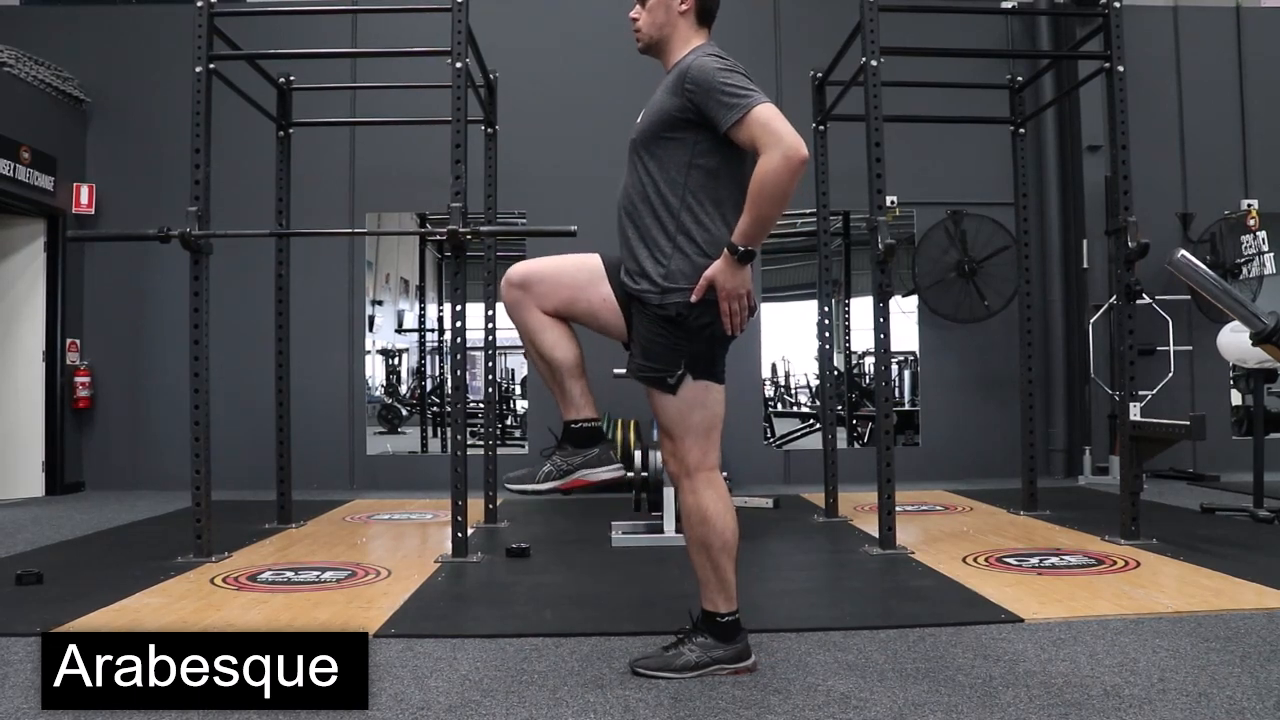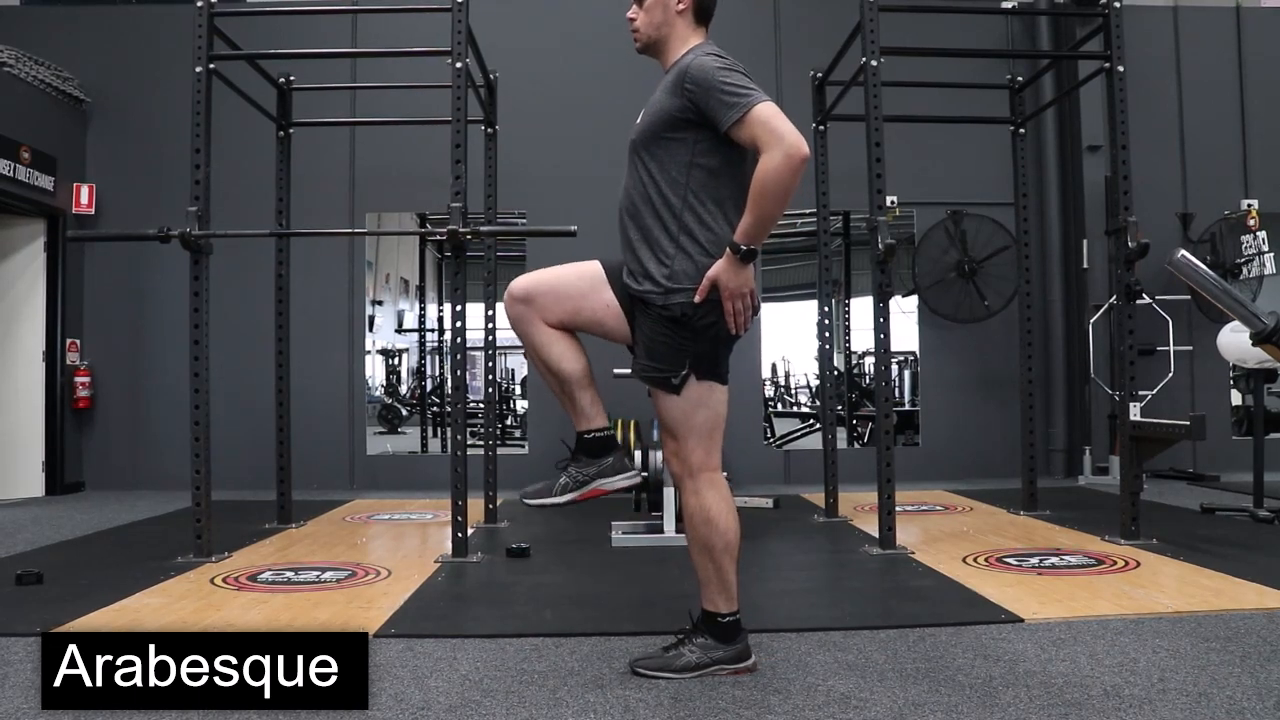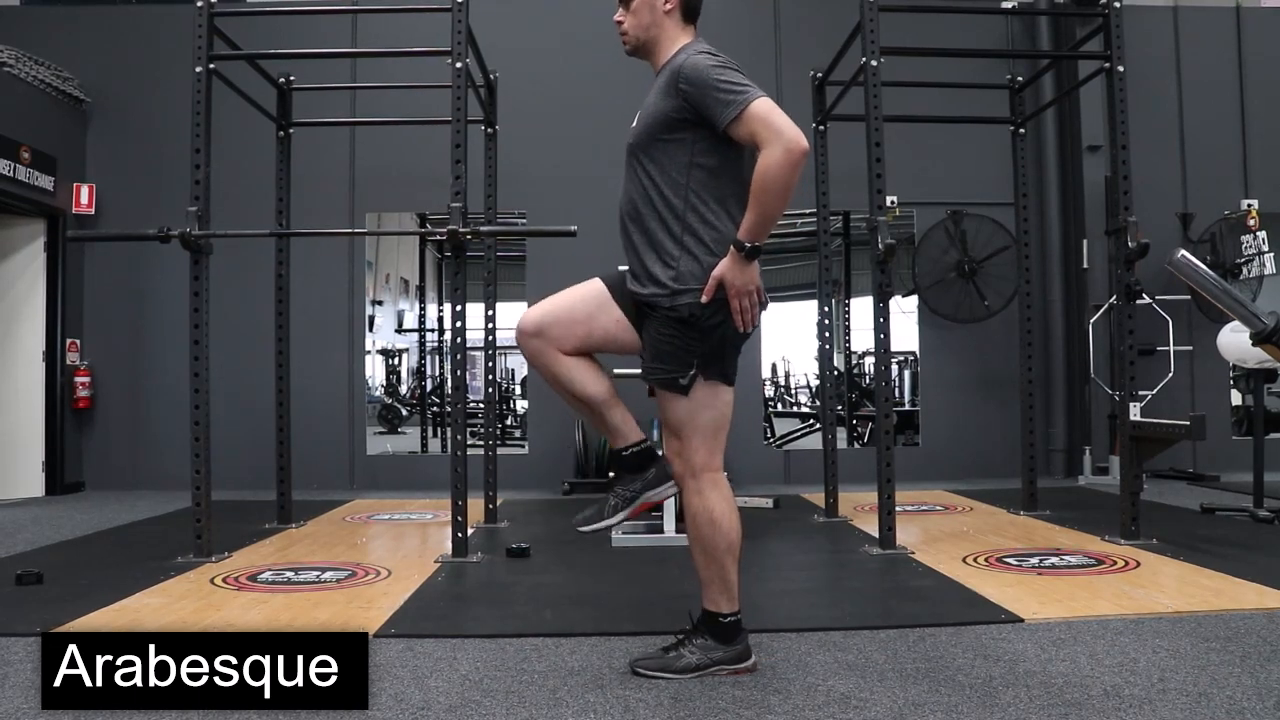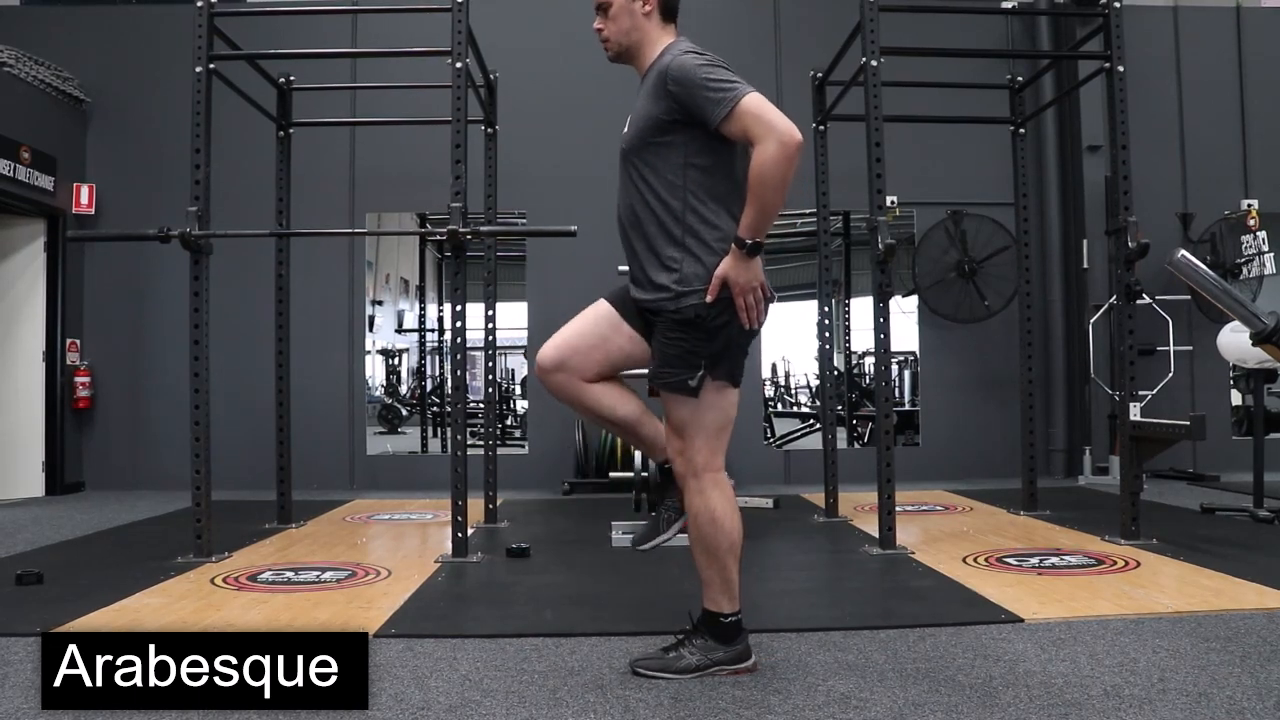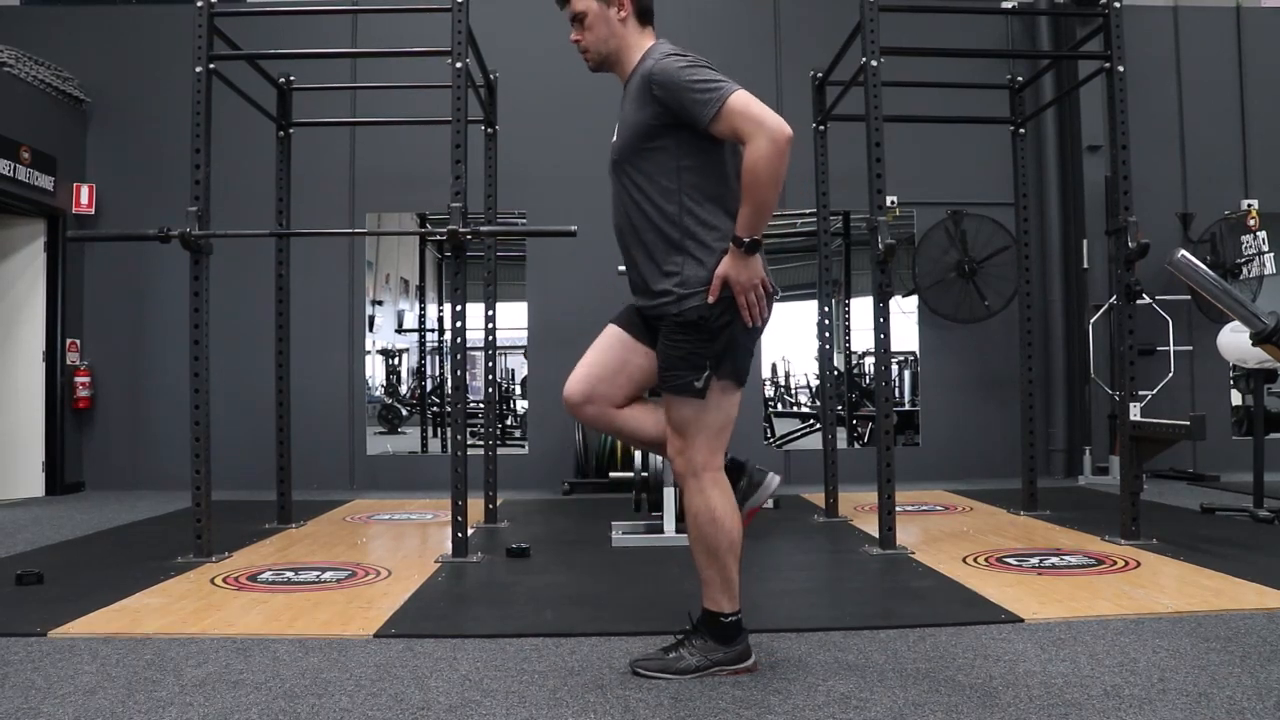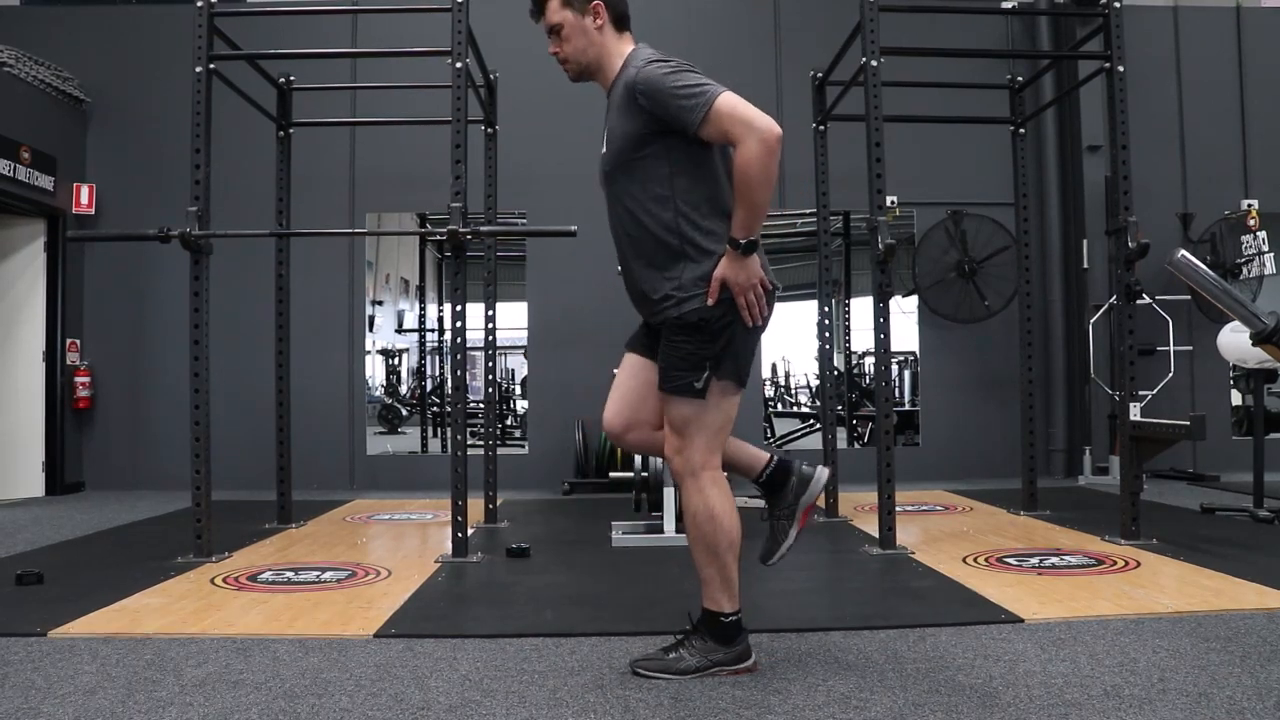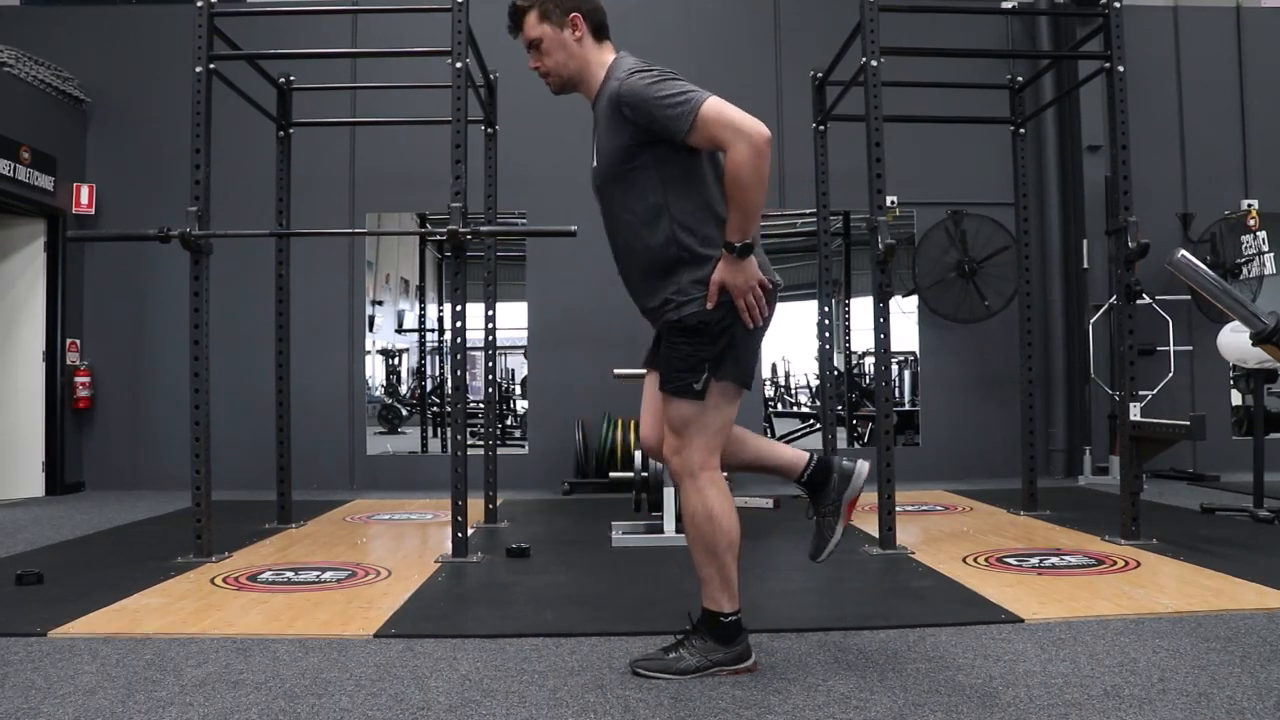
dt=0.2s
person 1, frame 1
left shoulder: (704, 70)
right shoulder: (680, 82)
left elbow: (787, 152)
left wrist: (737, 256)
left hip: (686, 293)
right hip: (651, 282)
left knee: (692, 467)
right knee: (523, 283)
left ankle: (723, 636)
right ankle: (585, 441)
person 1, frame 2
left shoulder: (704, 69)
right shoulder: (679, 81)
left elbow: (788, 150)
left wrist: (740, 255)
left hip: (691, 293)
right hip: (654, 284)
left knee: (693, 466)
right knee: (528, 298)
left ankle: (723, 636)
right ankle: (599, 448)
person 1, frame 3
left shoulder: (696, 68)
right shoulder: (671, 81)
left elbow: (786, 144)
left wrist: (744, 253)
left hip: (698, 293)
right hip: (659, 288)
left knee: (696, 466)
right knee: (539, 331)
left ankle: (724, 636)
right ankle: (638, 461)
person 1, frame 4
left shoulder: (682, 68)
right shoulder: (658, 82)
left elbow: (781, 139)
left wrist: (745, 251)
left hip: (704, 294)
right hip: (664, 290)
left knee: (697, 464)
right knee: (559, 365)
left ankle: (724, 637)
right ankle: (677, 473)
person 1, frame 5
left shoulder: (666, 71)
right shoulder: (641, 87)
left elbow: (770, 135)
left wrist: (743, 249)
left hip: (708, 294)
right hip: (670, 295)
left knee: (694, 463)
right knee: (588, 396)
left ankle: (723, 637)
right ankle: (733, 474)
person 1, frame 6
left shoulder: (649, 77)
right shoulder: (624, 93)
left elbow: (760, 134)
left wrist: (742, 250)
left hip: (711, 293)
right hip: (679, 296)
left knee: (691, 459)
right knee: (628, 426)
left ankle: (723, 637)
right ankle: (778, 475)
person 1, frame 7
left shoulder: (633, 87)
right shoulder: (610, 102)
left elbow: (749, 137)
left wrist: (738, 253)
left hip: (713, 296)
right hip: (687, 299)
left knee: (689, 459)
right knee: (663, 440)
left ankle: (723, 637)
right ankle: (821, 473)
